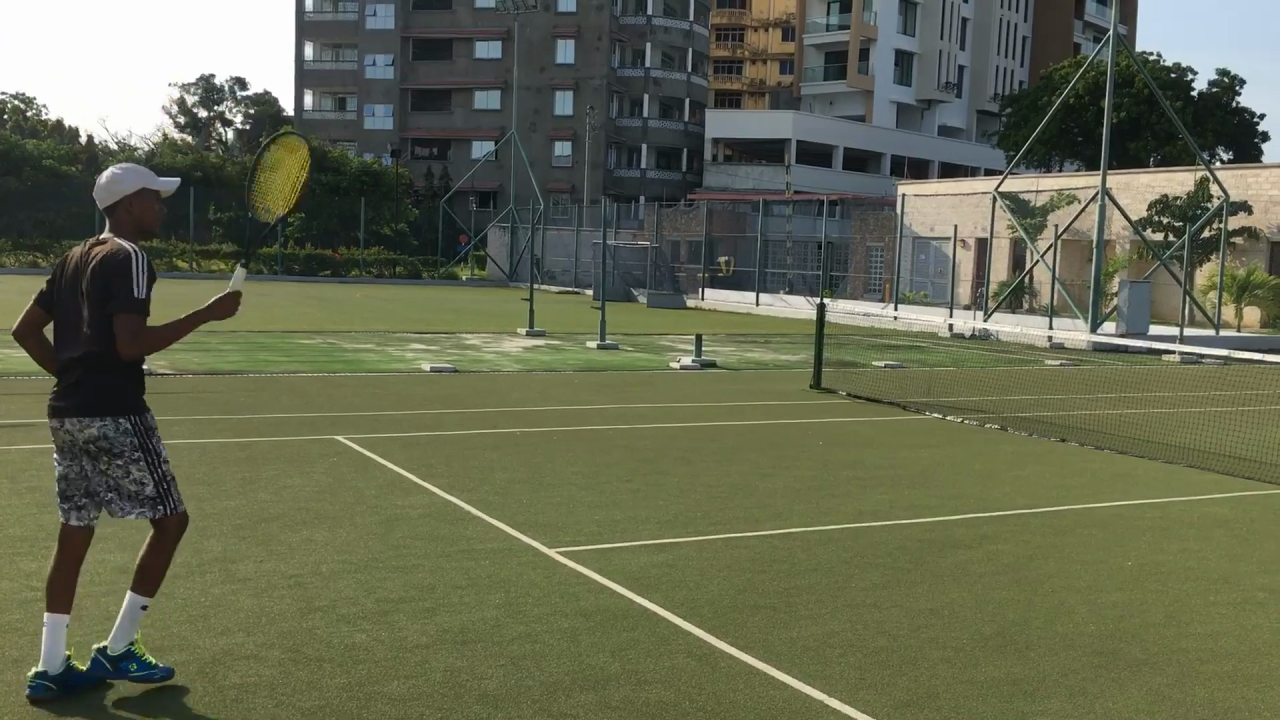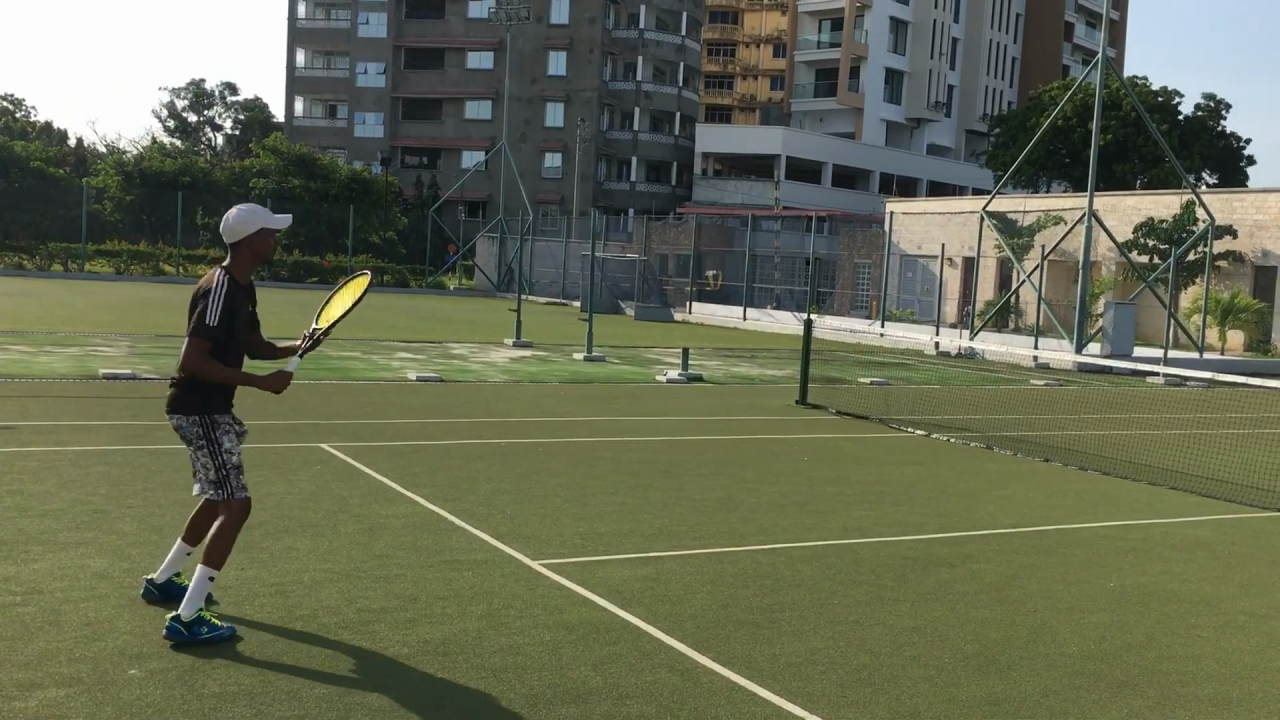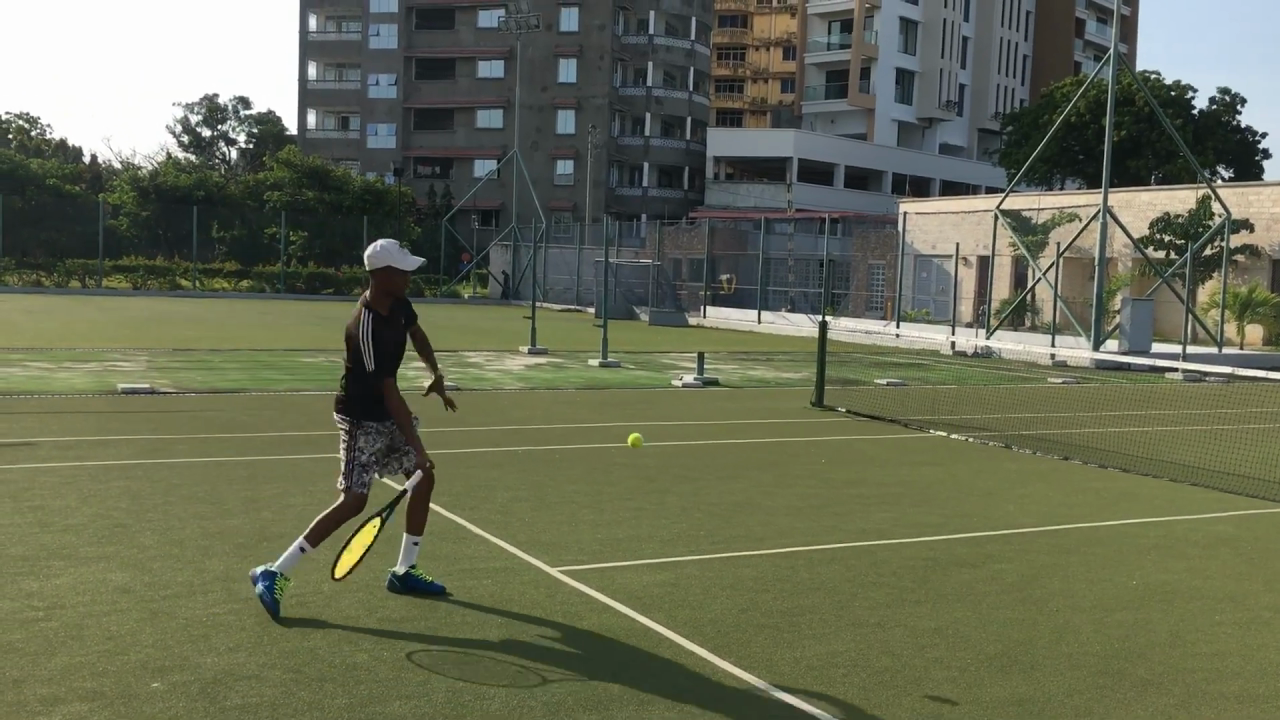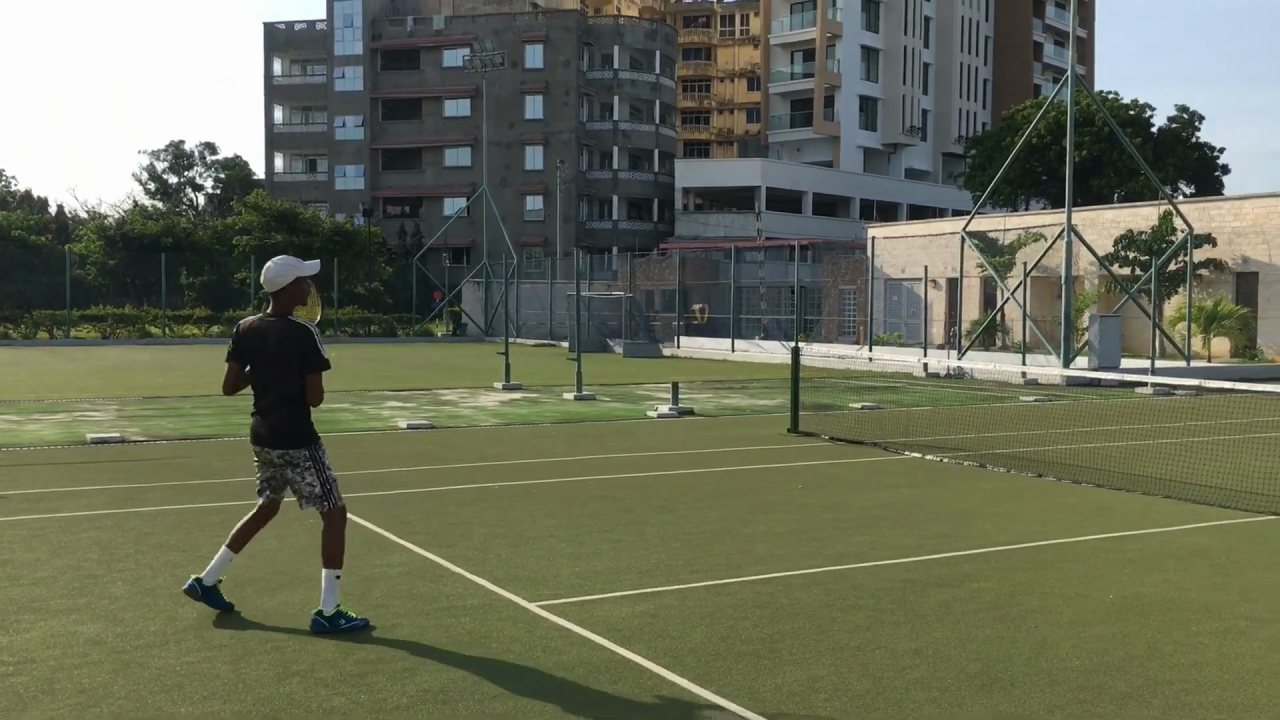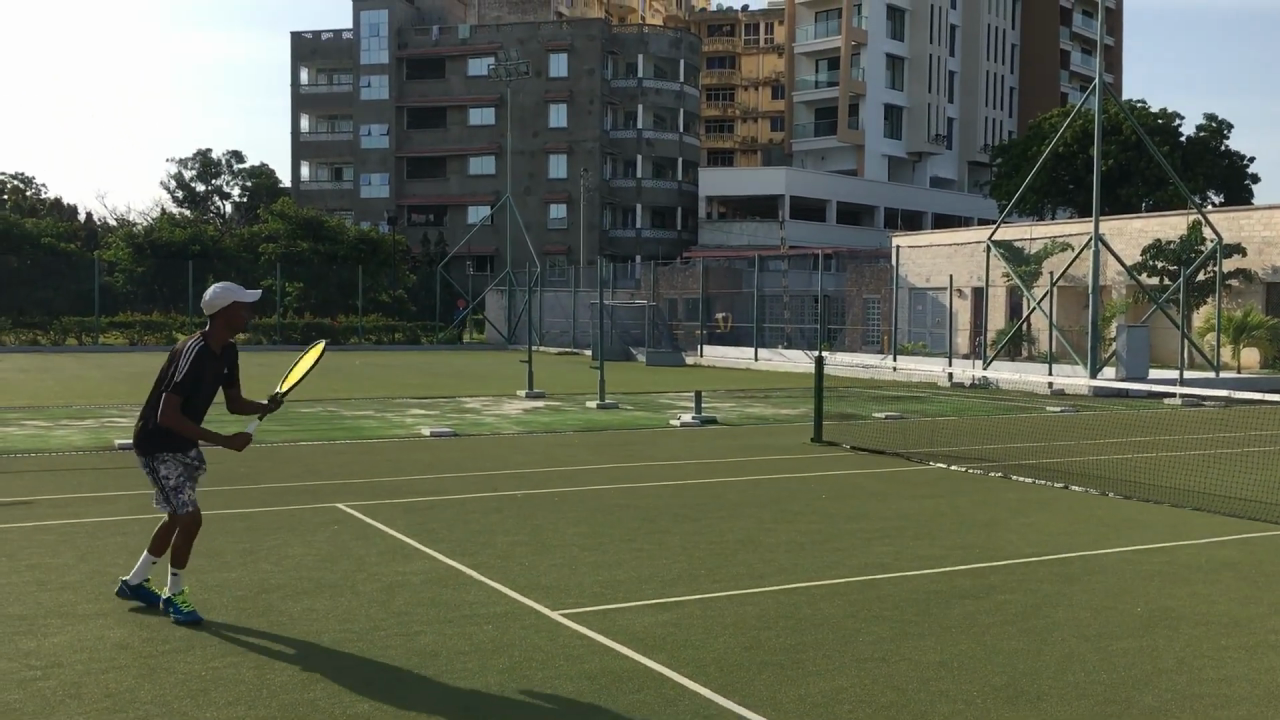
dt=1s
person 1, frame 1
left shoulder: (74, 259)
right shoulder: (128, 258)
left elbow: (25, 331)
right elbow: (130, 346)
right wrist: (206, 314)
left hip: (68, 414)
right hip: (116, 414)
left knee: (74, 534)
right knee: (171, 521)
left ankle: (50, 669)
right ankle: (117, 649)
person 1, frame 2
left shoulder: (242, 285)
right shoulder: (221, 288)
left elbow: (256, 346)
right elbow: (193, 362)
left wrist: (297, 348)
right wrist: (261, 383)
left hip: (206, 409)
right hip: (201, 411)
left knee: (219, 497)
right knee: (236, 506)
left ankle: (163, 580)
right ankle: (187, 618)
person 1, frame 3
left shoulder: (397, 303)
right shoulder: (367, 328)
left elbow: (417, 335)
right elbow: (391, 395)
left wrist: (436, 374)
right wrist: (417, 449)
left hip: (390, 413)
right hip: (361, 418)
left knee: (424, 481)
right knee: (352, 502)
left ankle: (404, 571)
right ankle: (274, 573)
person 1, frame 4
left shoulder: (245, 330)
right shoulder: (304, 334)
left elbow: (230, 386)
right elbow: (315, 399)
left hip: (263, 436)
right hip: (297, 439)
left knee: (267, 506)
right knee: (334, 514)
left ankle: (207, 581)
right ankle: (328, 611)
person 1, frame 5
left shoulder: (227, 351)
right shoulder: (192, 352)
left elbow: (234, 403)
right elbow: (168, 416)
left wrist: (266, 406)
right wrist: (224, 440)
left hip: (182, 445)
right hip: (158, 446)
left knee: (181, 517)
right knee: (190, 520)
left ankle: (135, 582)
right ankle: (174, 595)
